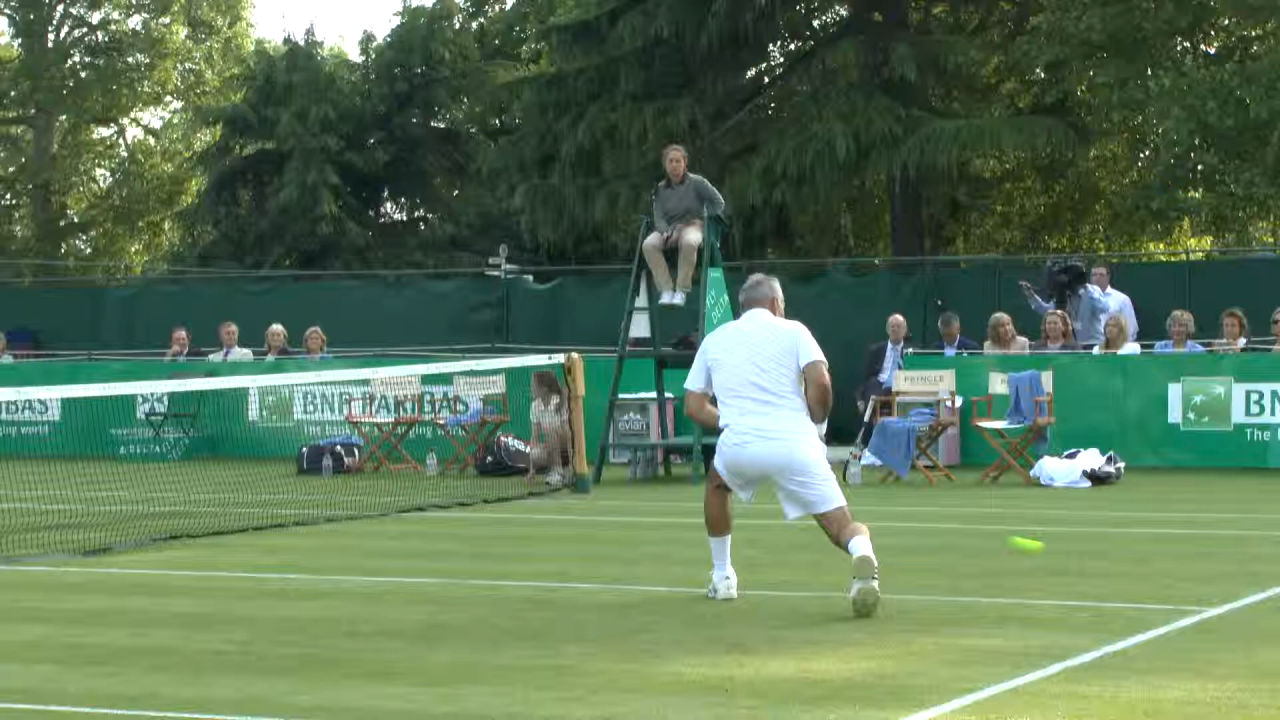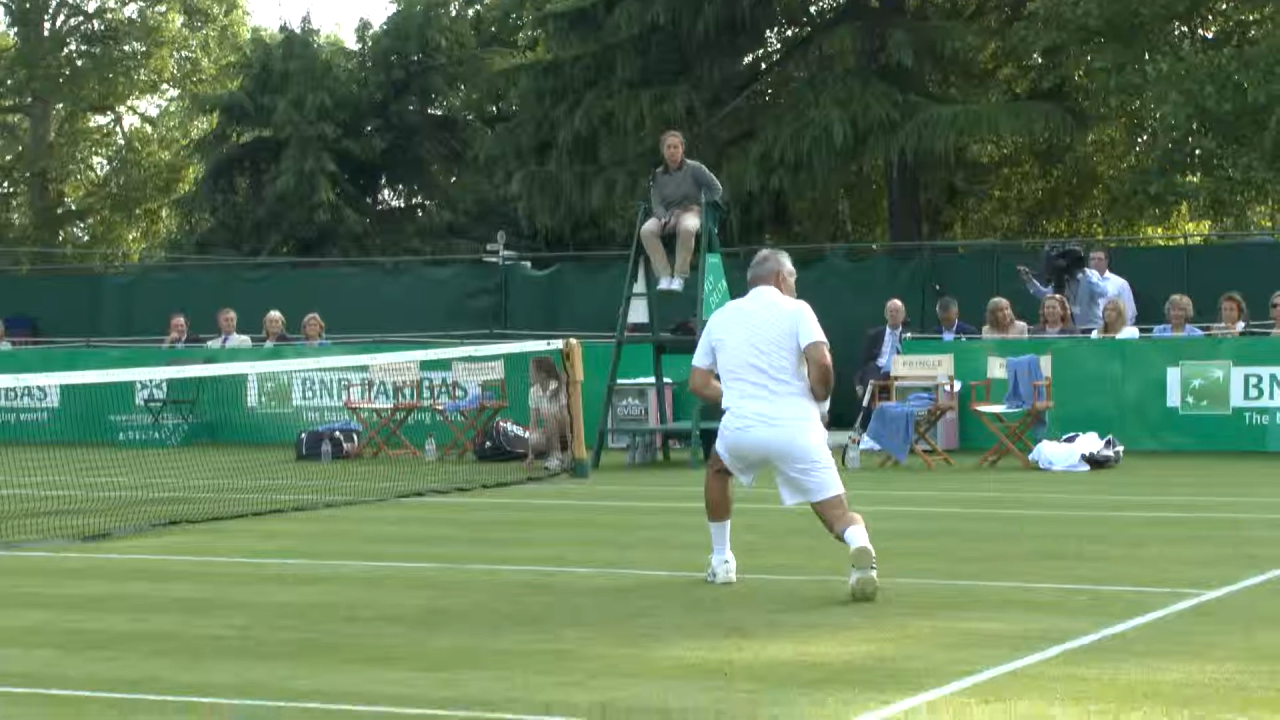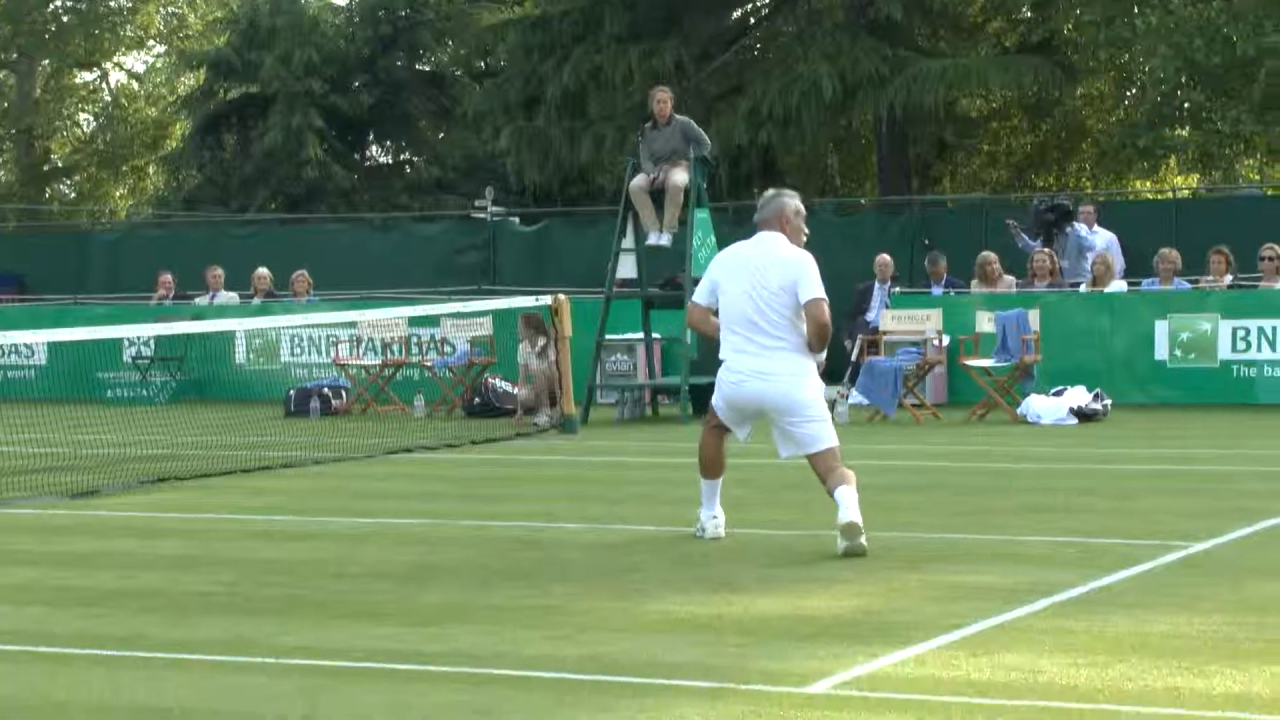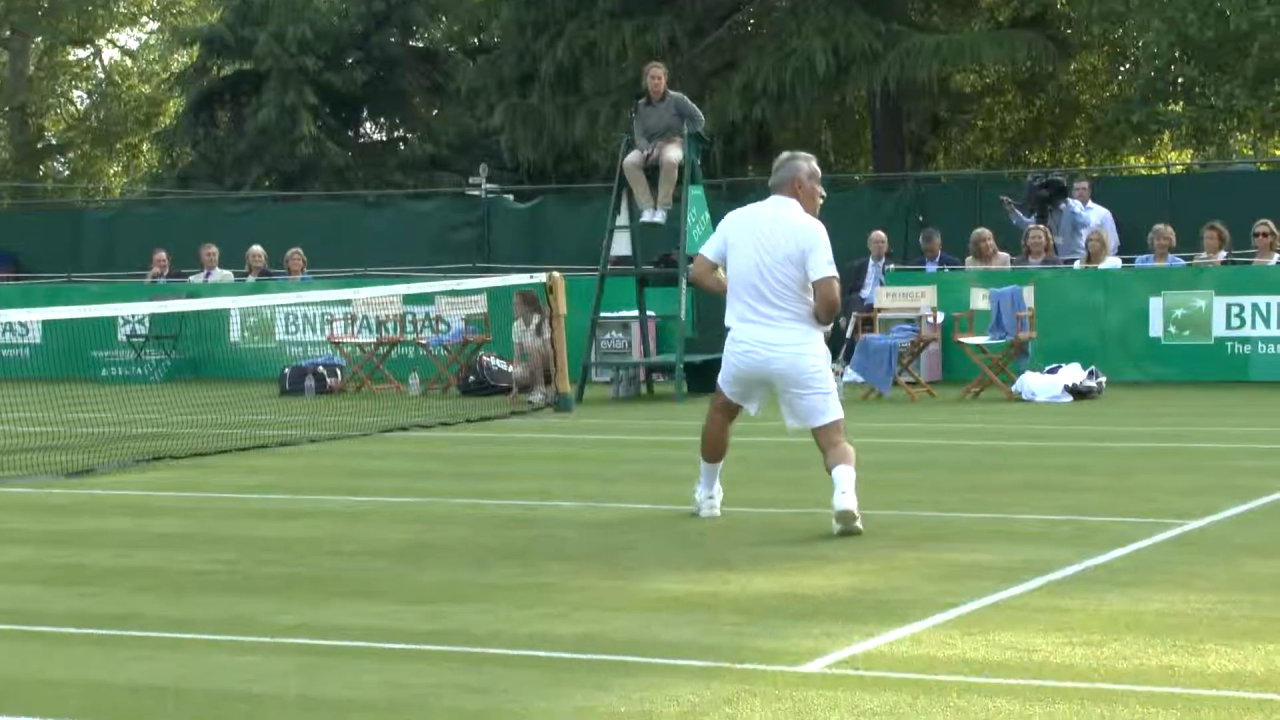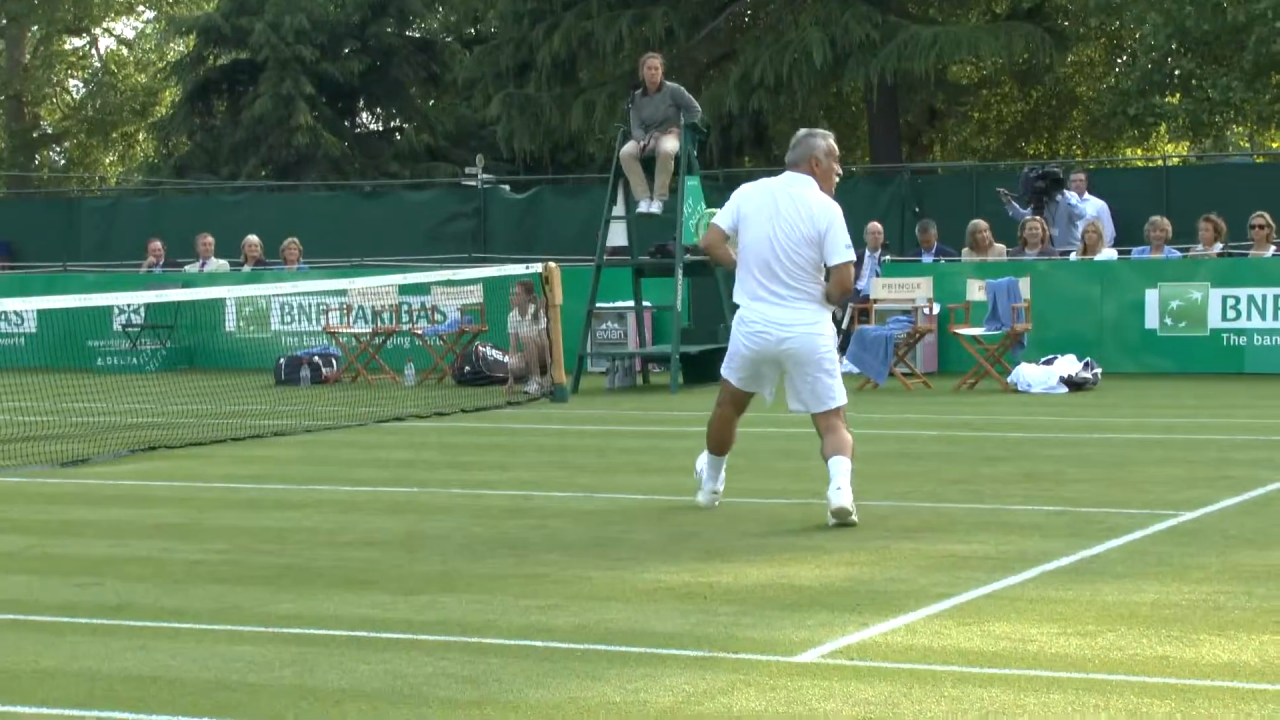
dt=0.1s
person 1, frame 1
left shoulder: (714, 340)
right shoulder: (792, 330)
left elbow: (693, 407)
right elbow: (820, 382)
right wrist: (816, 424)
left hip: (740, 444)
right hip: (794, 443)
left knee: (716, 485)
right knee: (845, 526)
left ankle: (722, 576)
right ankle: (862, 553)
person 1, frame 2
left shoulder: (720, 318)
right shoulder: (796, 310)
left elbow: (699, 382)
right elbow: (821, 363)
right wrist: (818, 403)
left hip: (741, 428)
right hip: (796, 429)
left knee: (717, 470)
right knee: (838, 515)
left ankle: (721, 560)
right ankle: (858, 542)
person 1, frame 3
left shoulder: (725, 257)
right shoulder: (798, 260)
left elbow: (695, 317)
right elbow: (820, 321)
right wrist: (813, 353)
left hip: (739, 378)
right hip: (792, 381)
left knee: (714, 427)
right knee: (833, 468)
left ankle: (710, 515)
right ankle: (848, 512)
person 1, frame 4
left shoulder: (735, 219)
right shoulder: (809, 228)
left elbow: (699, 271)
right elbow: (830, 298)
right wrist: (819, 324)
left hip: (745, 348)
right hip: (800, 351)
left knee: (721, 412)
right knee: (835, 441)
left ankle: (707, 494)
right ankle: (844, 494)
person 1, frame 5
left shoulder: (748, 193)
right shoulder: (827, 209)
left elbow: (709, 243)
right elbow: (843, 284)
right wrist: (818, 303)
left hip: (754, 326)
right hip: (809, 331)
left knee: (729, 406)
right knee: (833, 424)
left ankle: (712, 482)
right ankle: (840, 489)
